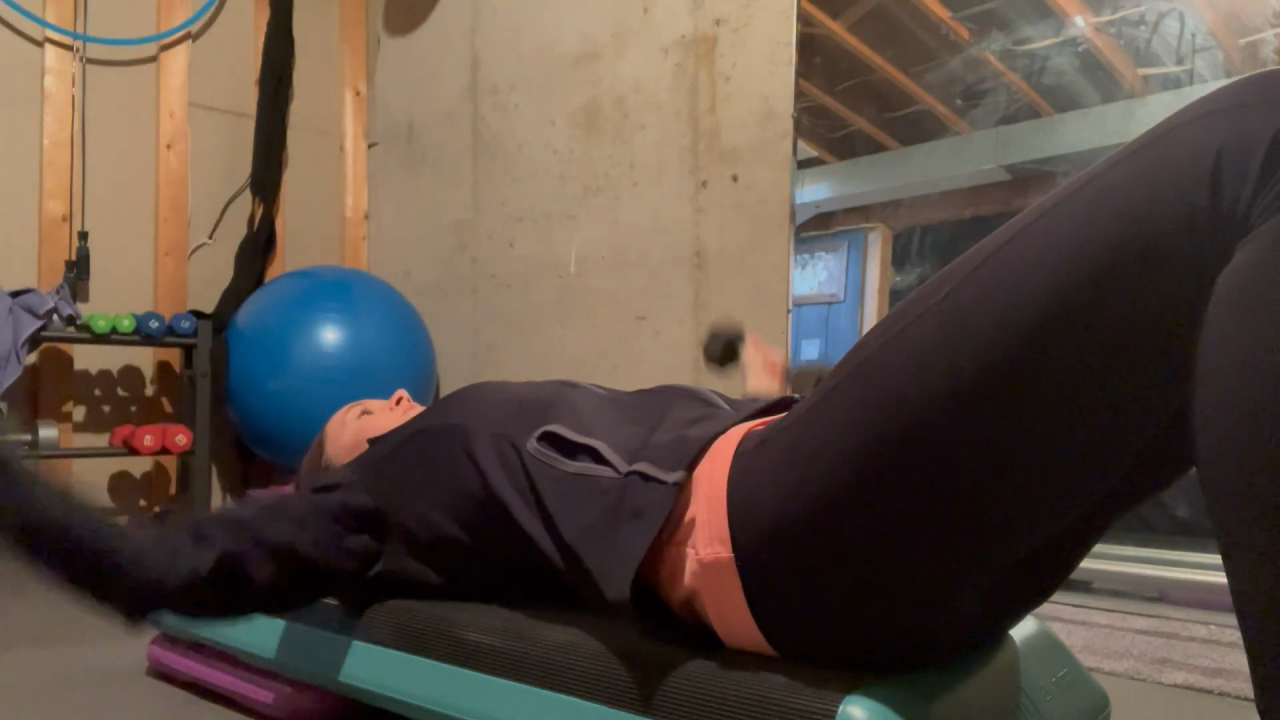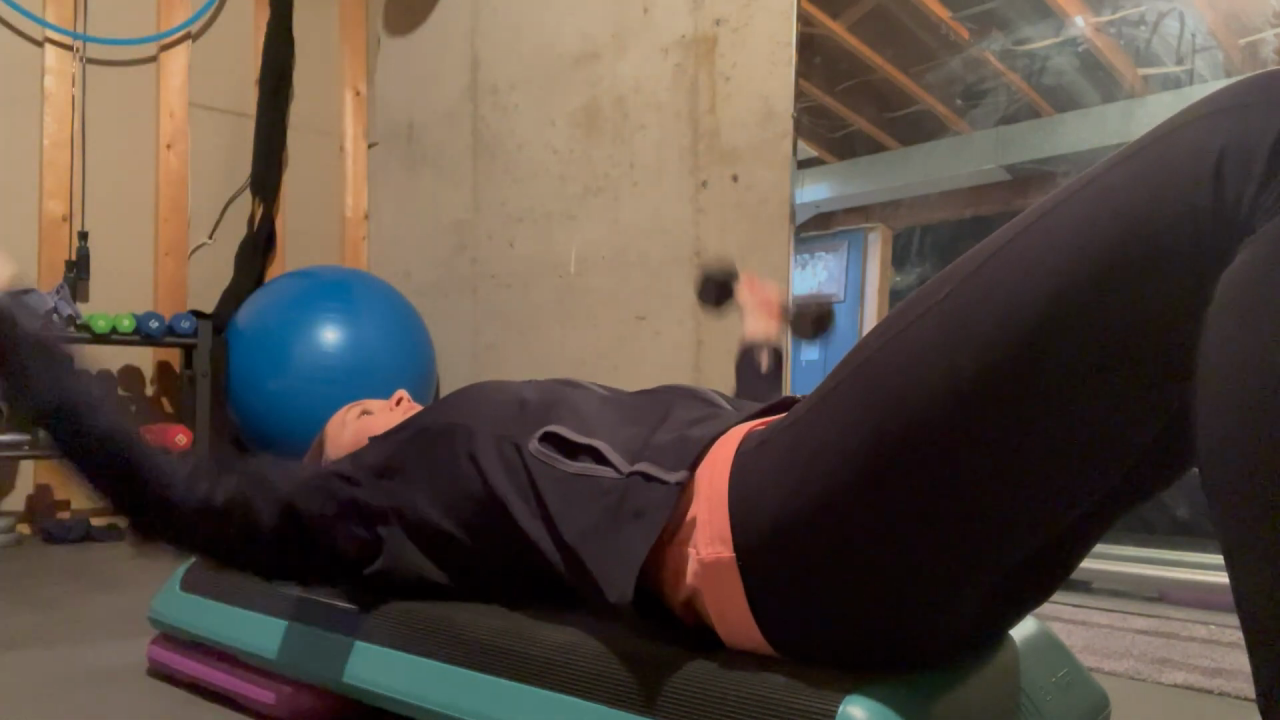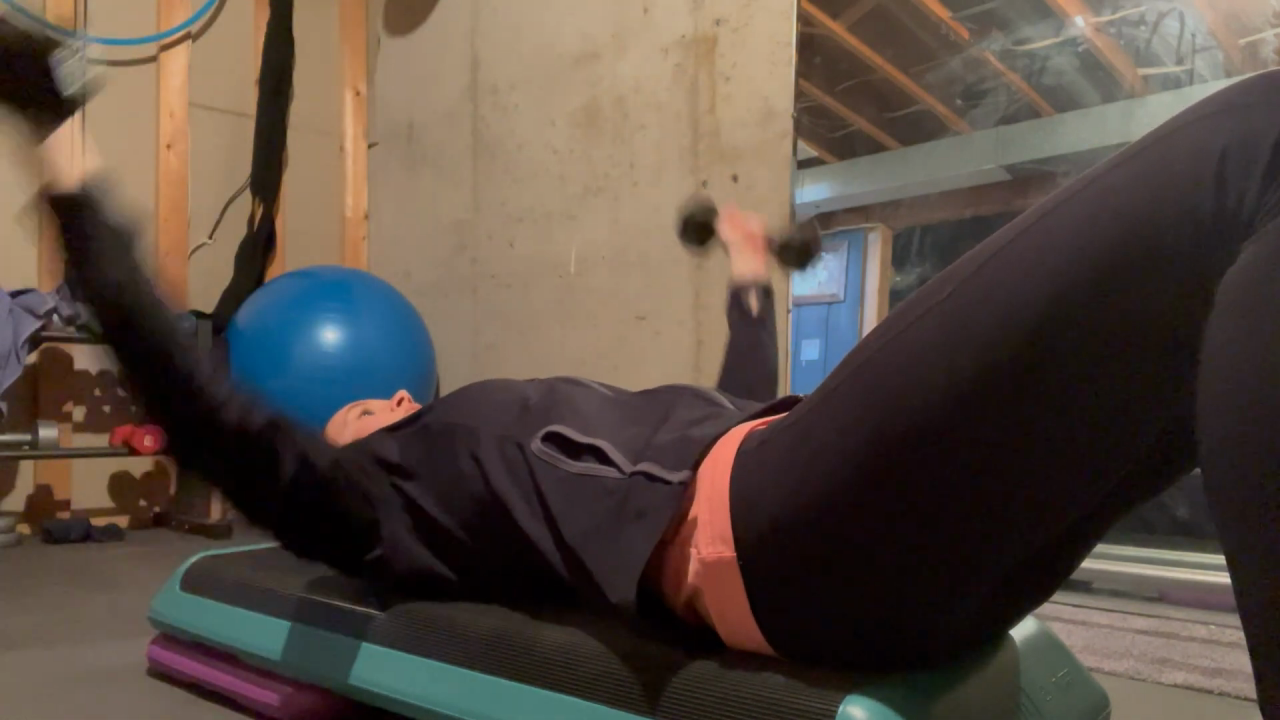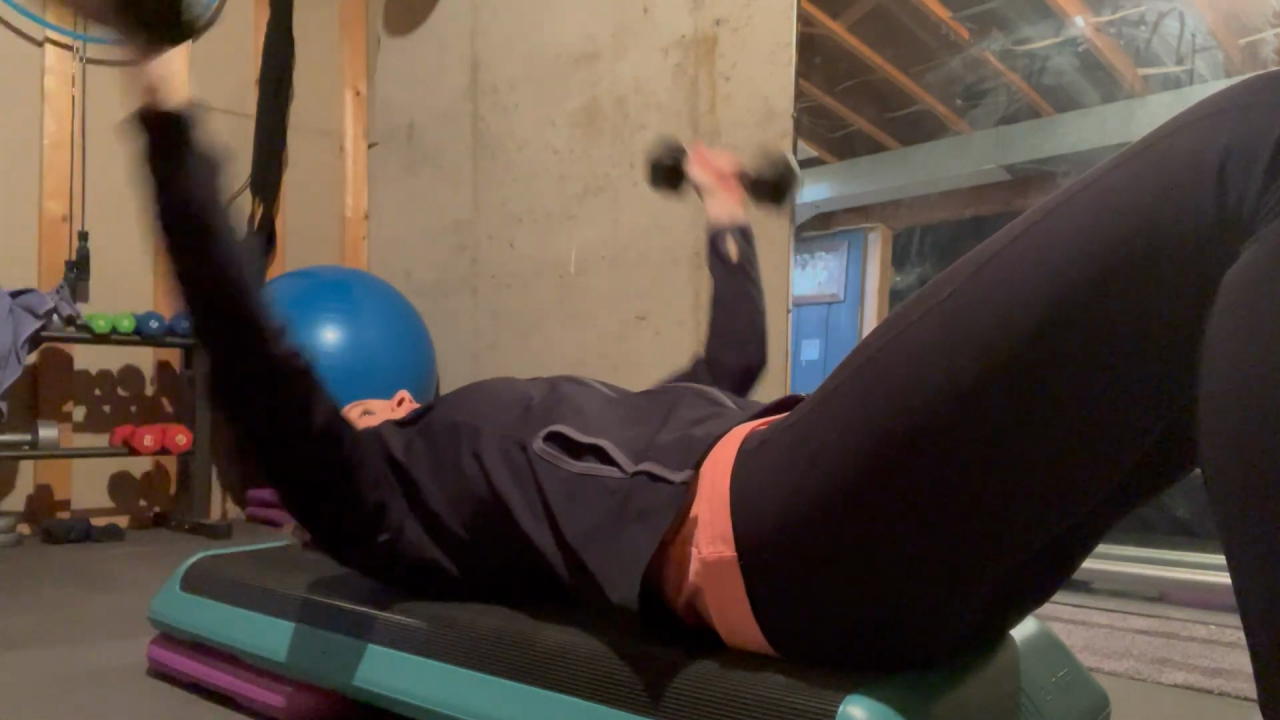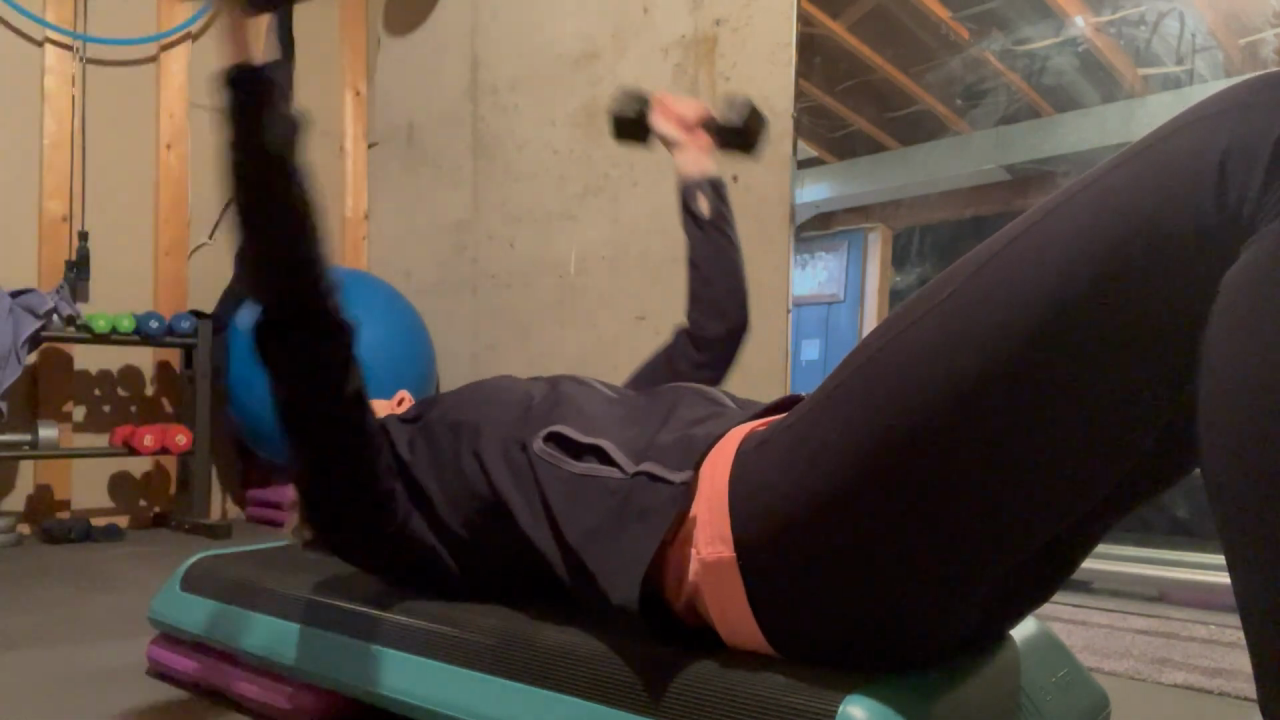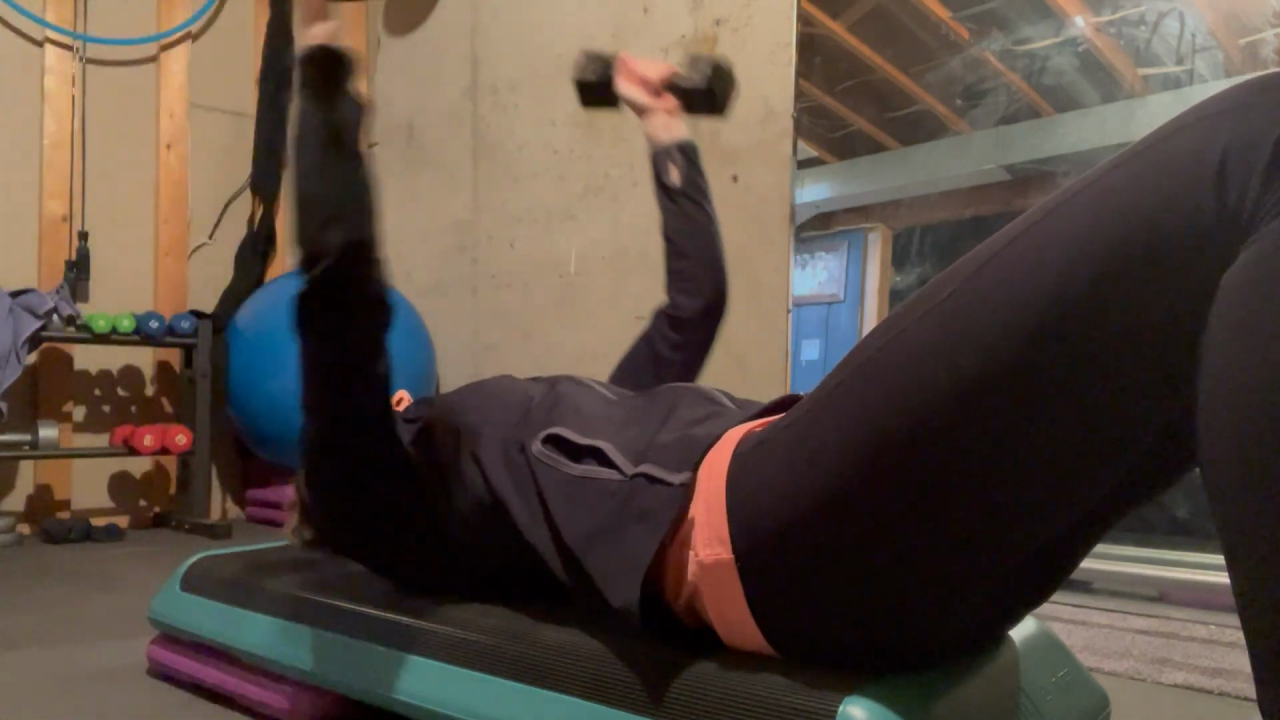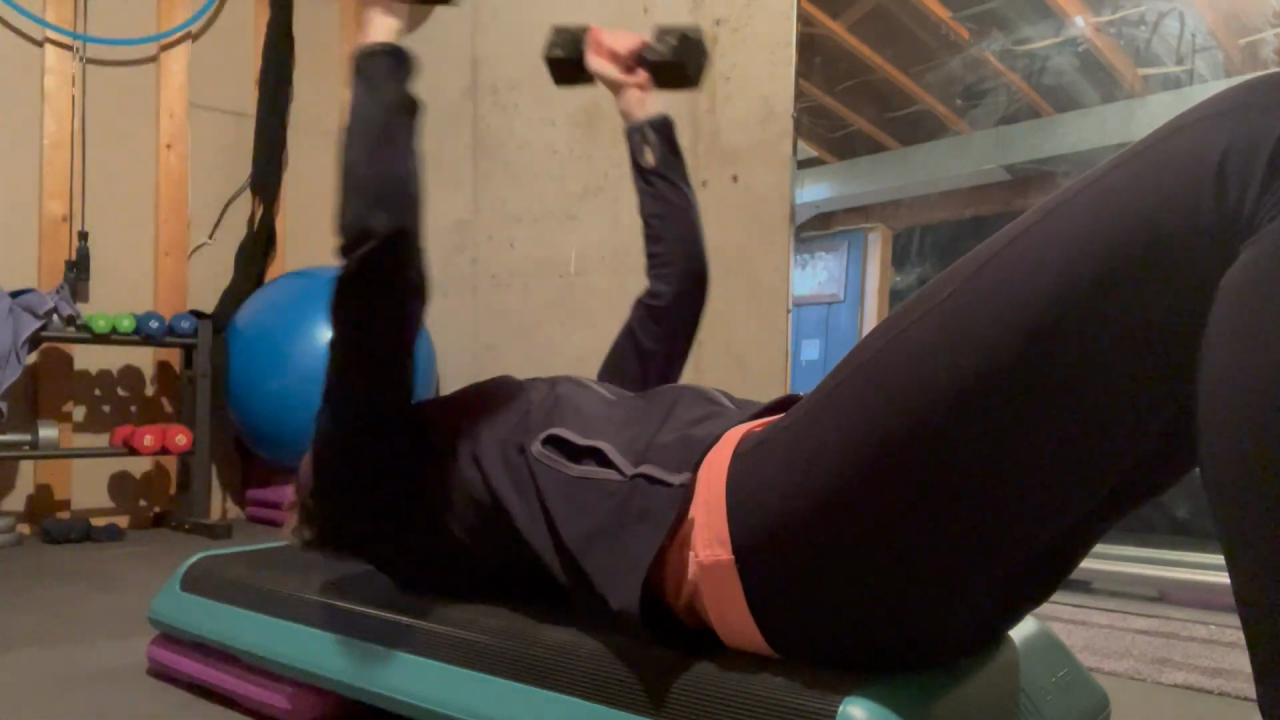
dt=0.1s
person 1, frame 1
left shoulder: (492, 447)
right shoulder: (377, 499)
right elbow: (156, 570)
left wrist: (758, 389)
left hip: (851, 516)
right hip: (779, 536)
person 1, frame 2
left shoulder: (495, 442)
right shoulder: (377, 504)
right elbow: (186, 495)
left wrist: (755, 347)
left hip: (814, 484)
right hip: (773, 535)
person 1, frame 3
left shoulder: (508, 447)
right shoulder: (382, 497)
right elbow: (214, 420)
left wrist: (747, 285)
left hip: (870, 525)
right hip: (773, 533)
person 1, frame 4
left shoulder: (499, 444)
right shoulder: (373, 494)
left elbow: (731, 363)
right elbow: (253, 352)
left wrist: (727, 220)
right wrist: (167, 109)
left hip: (846, 523)
right hip: (770, 538)
person 1, frame 5
left shoulder: (529, 447)
right shoulder: (383, 502)
left elbow: (711, 330)
right elbow: (301, 320)
left wrist: (696, 169)
left hip: (853, 521)
right hip: (790, 535)
person 1, frame 6
left shoulder: (542, 437)
right shoulder: (387, 500)
left elbow: (696, 295)
right elbow: (341, 281)
left wrist: (666, 128)
left hip: (894, 528)
right hip: (768, 534)
person 1, frame 7
left shoulder: (551, 438)
right shoulder: (390, 498)
left elbow: (678, 284)
right elbow: (380, 257)
left wrist: (640, 103)
left hip: (868, 519)
right hip: (769, 534)
